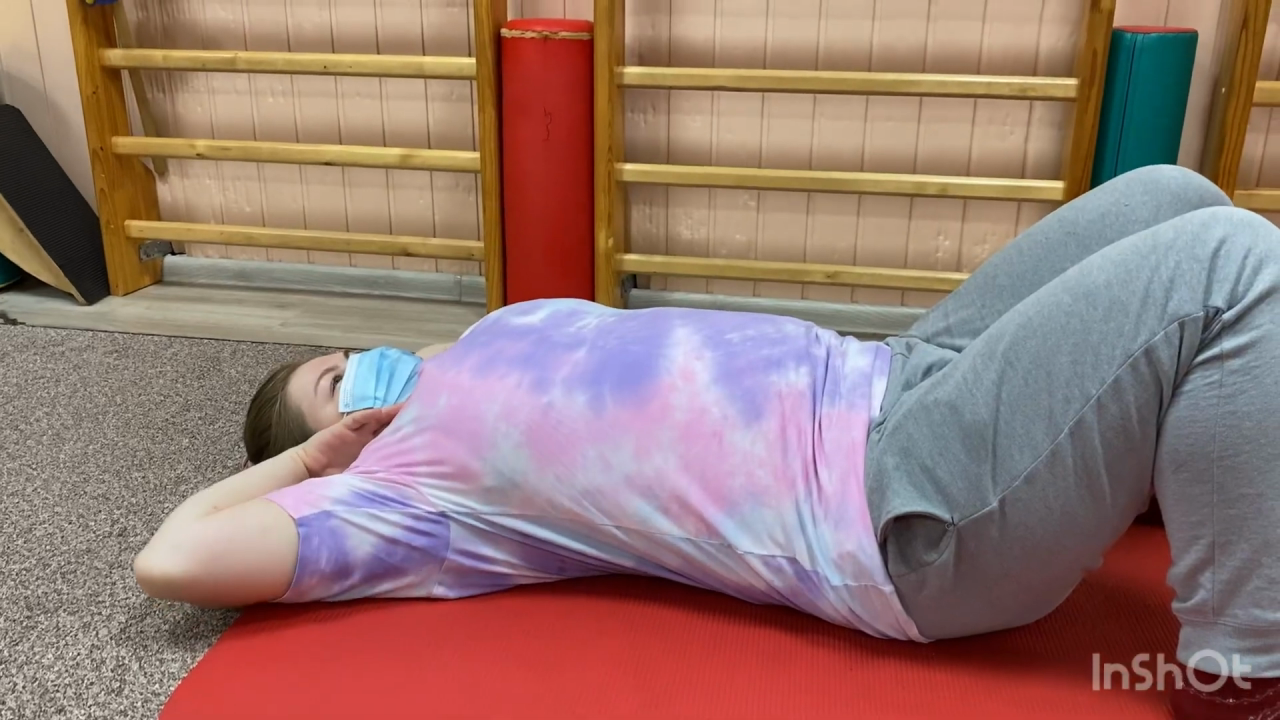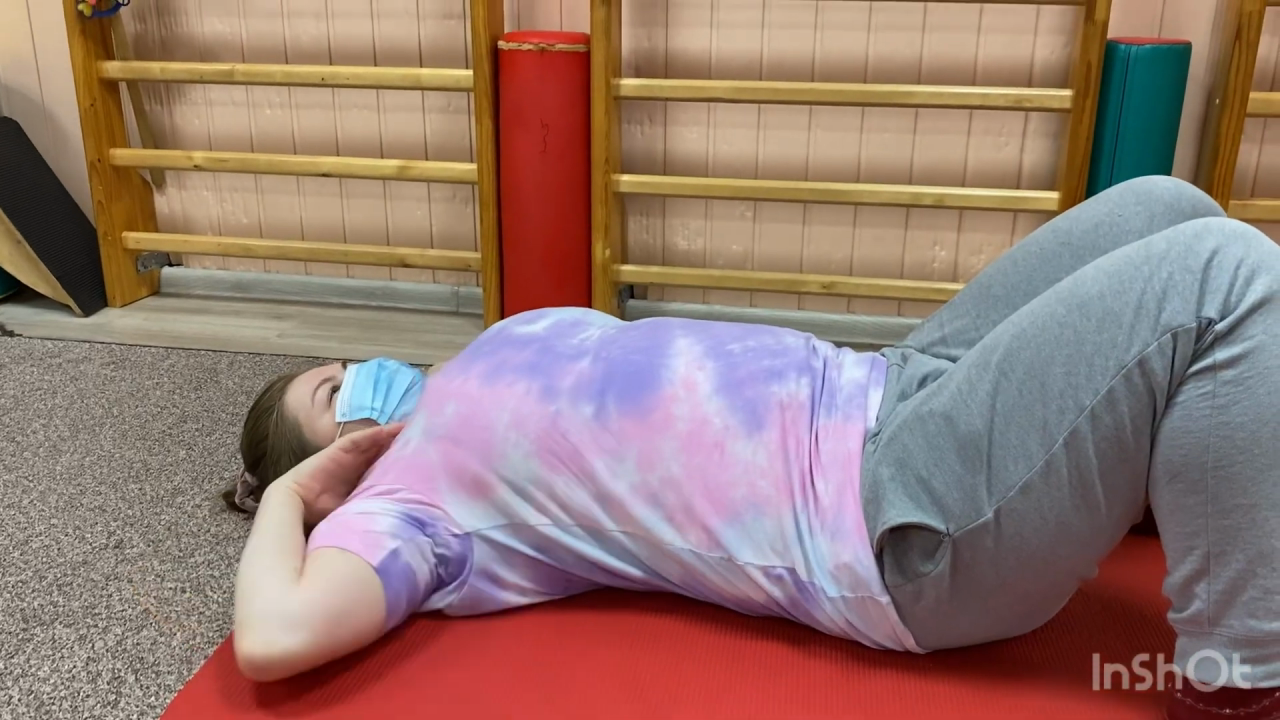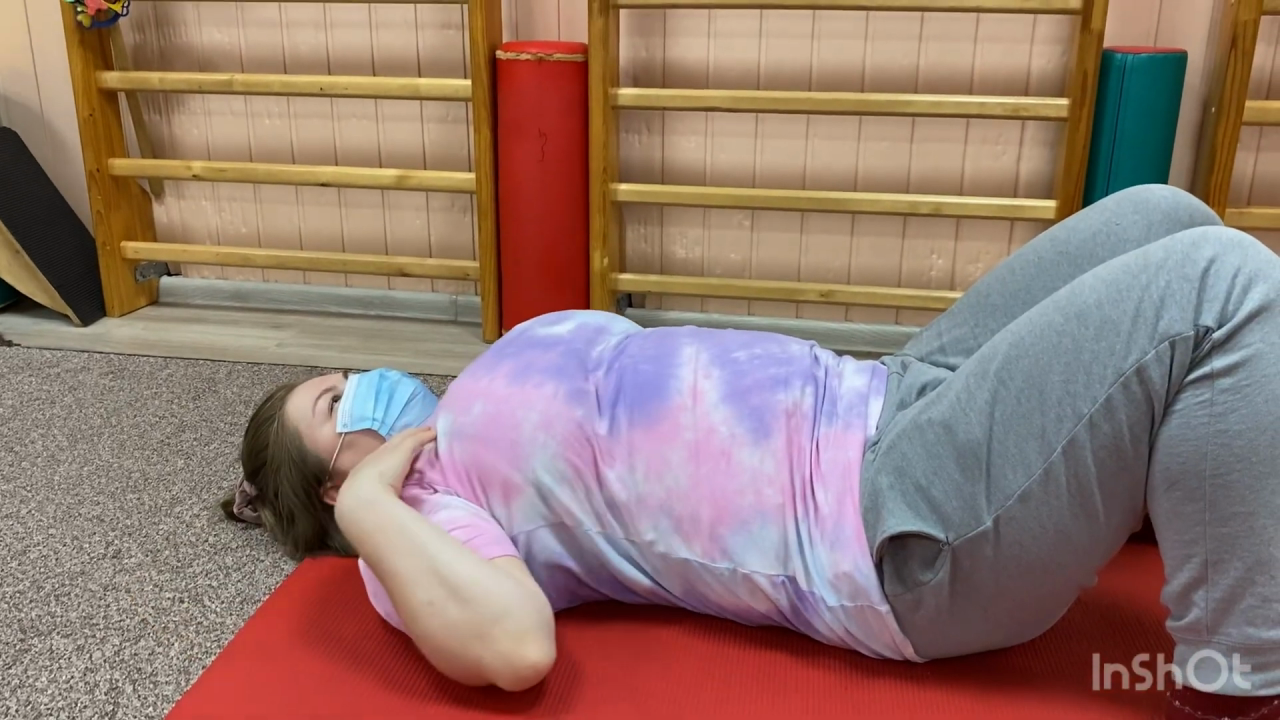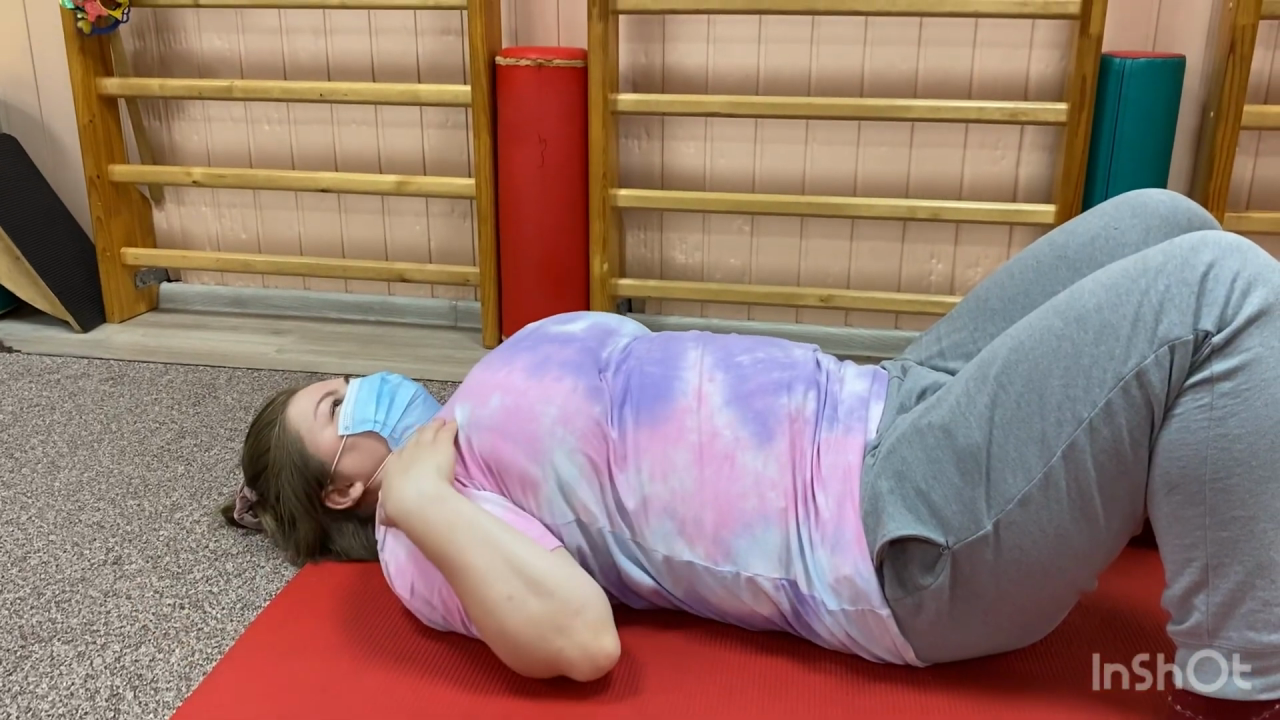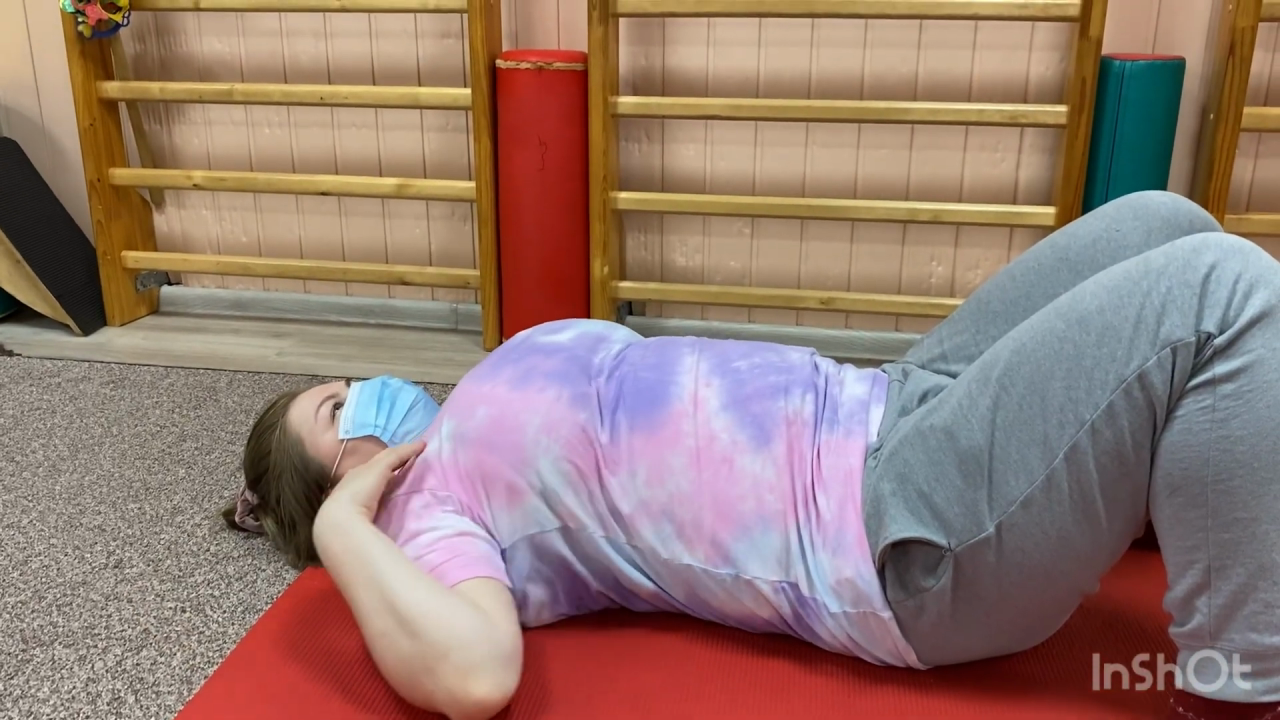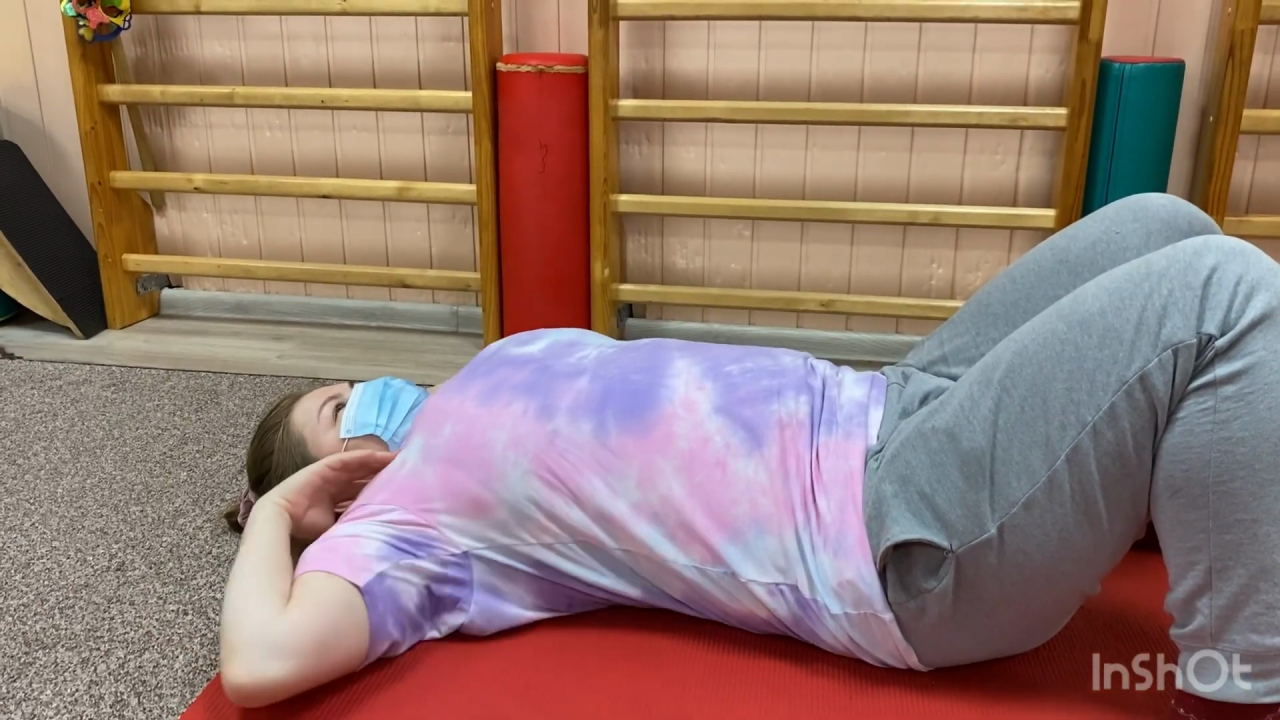
dt=0.5s
person 1, frame 1
left shoulder: (481, 364)
right shoulder: (408, 483)
right elbow: (170, 560)
right wrist: (299, 459)
left hip: (895, 385)
right hip: (914, 515)
left knee: (1171, 199)
person 1, frame 2
left shoulder: (468, 407)
right shoulder: (410, 498)
right wrist: (283, 492)
left hip: (889, 398)
right hip: (907, 520)
left knee: (1166, 210)
person 1, frame 3
left shoulder: (470, 424)
right shoulder: (426, 504)
right wrist: (360, 505)
left hip: (888, 404)
right hip: (910, 532)
left knee: (1160, 219)
person 1, frame 4
left shoulder: (484, 416)
right shoulder: (425, 529)
right wrist: (413, 498)
left hip: (888, 411)
right hip: (910, 533)
left knee: (1159, 224)
person 1, frame 5
left shoulder: (473, 424)
right shoulder: (426, 515)
right wrist: (340, 525)
left hip: (891, 410)
right hip: (917, 539)
left knee: (1161, 226)
person 1, frame 6
left shoulder: (474, 412)
right shoulder: (407, 515)
right wrist: (271, 513)
left hip: (888, 417)
right hip: (913, 542)
left knee: (1160, 228)
